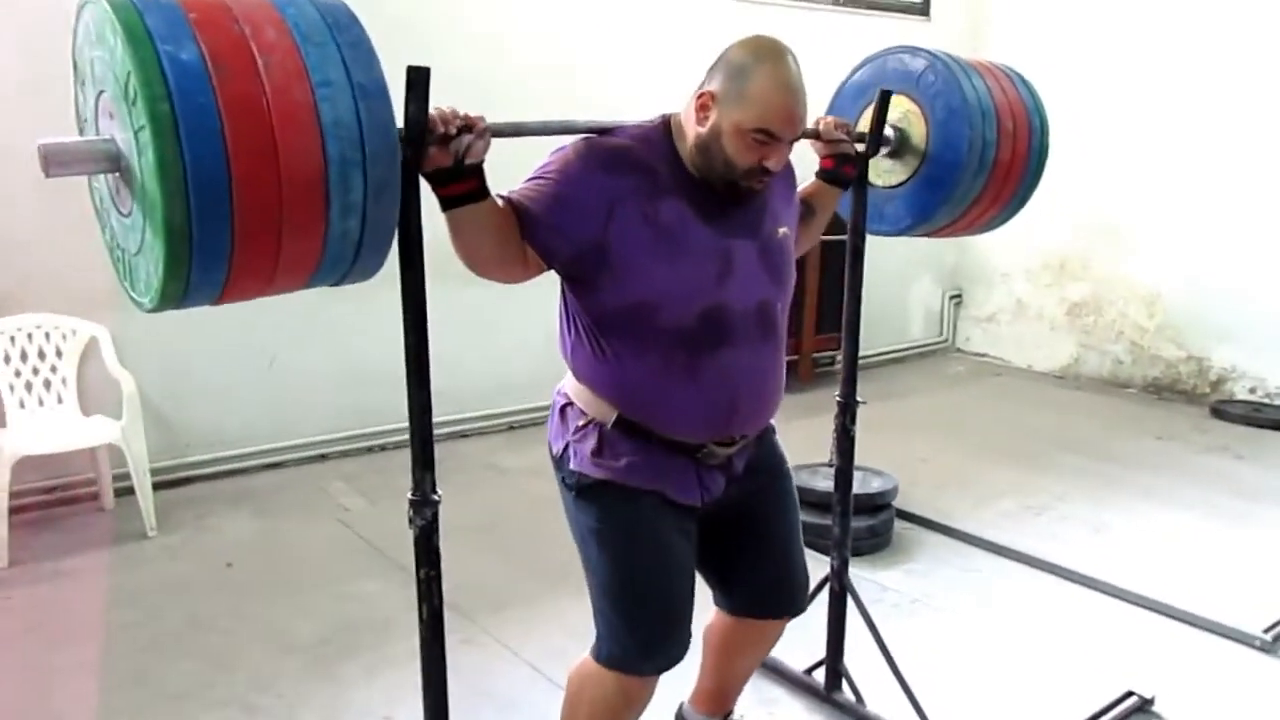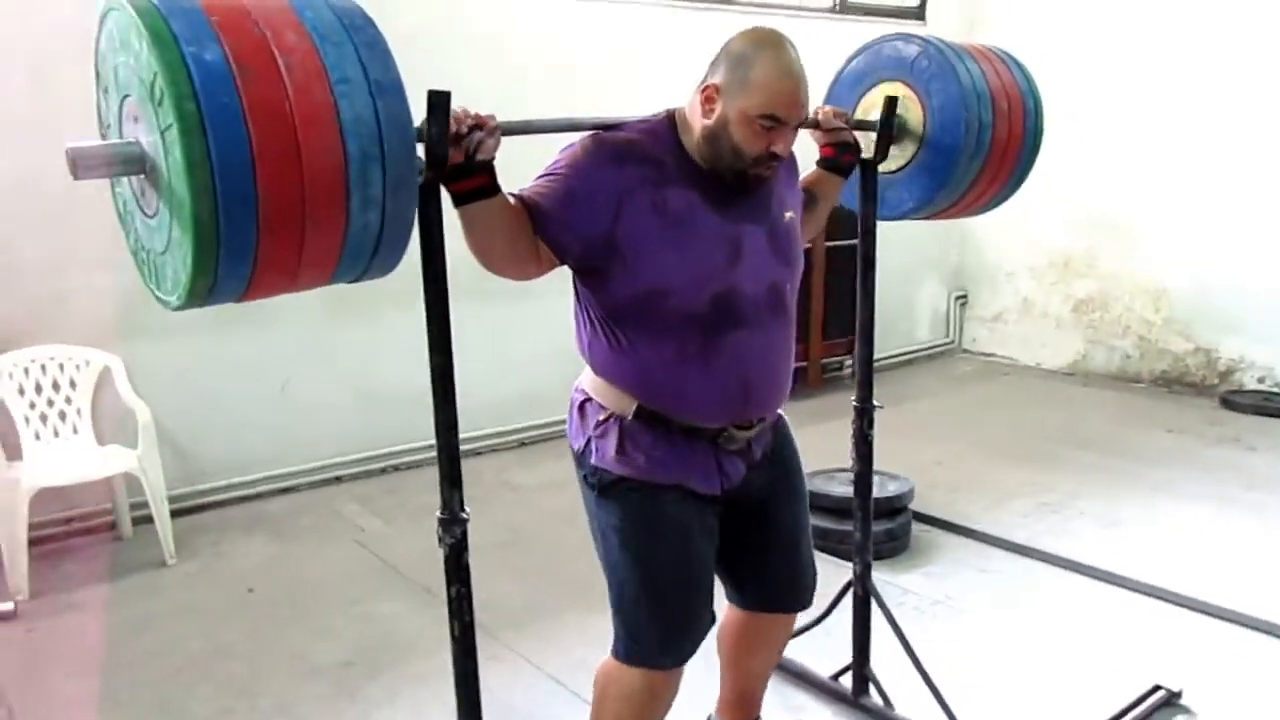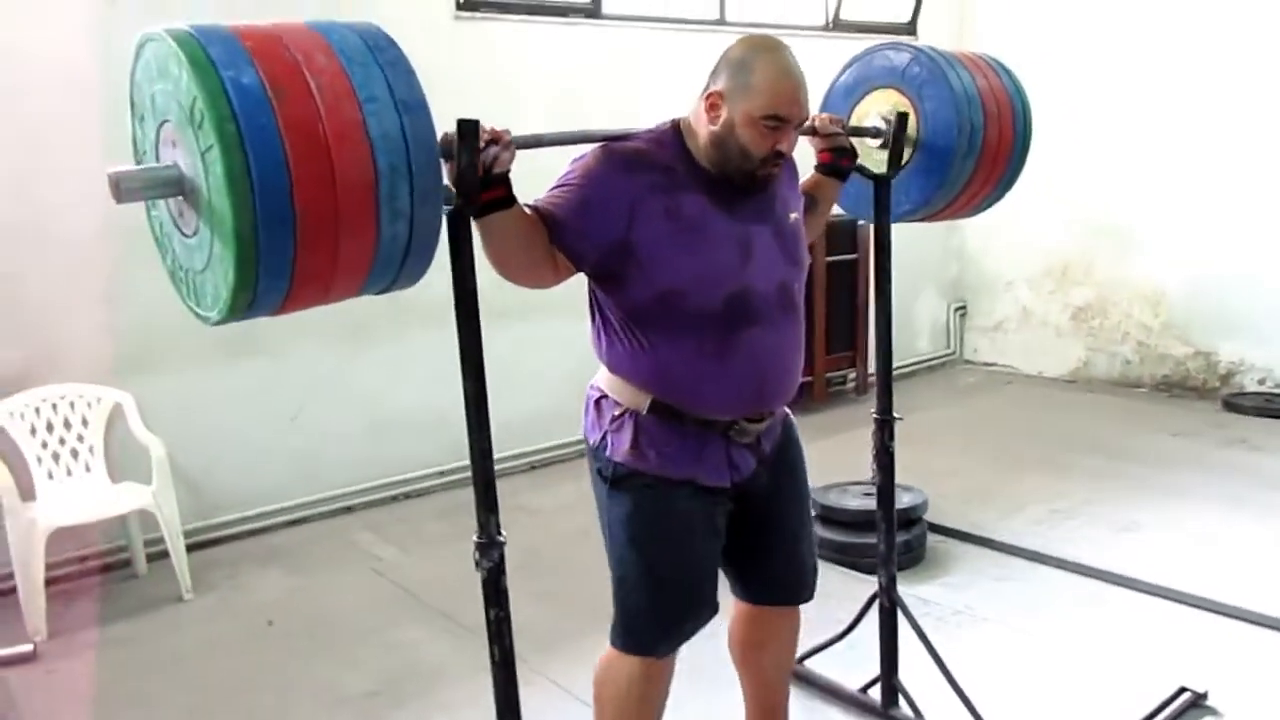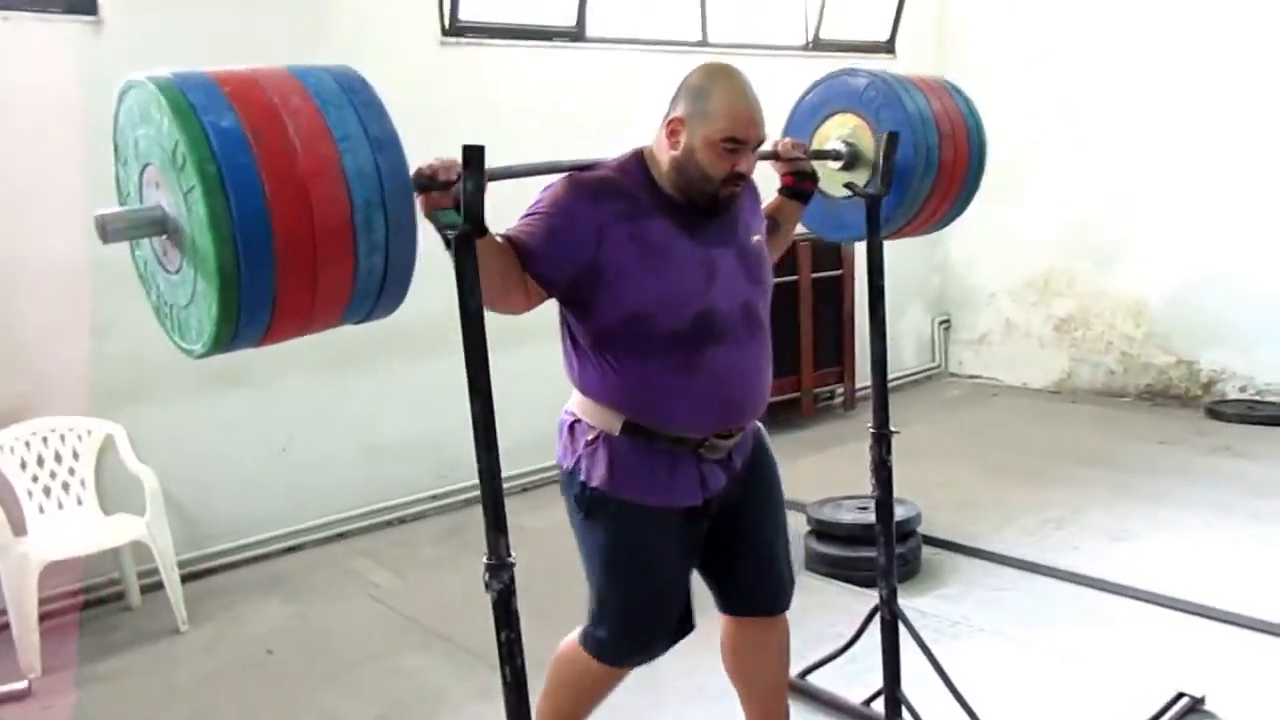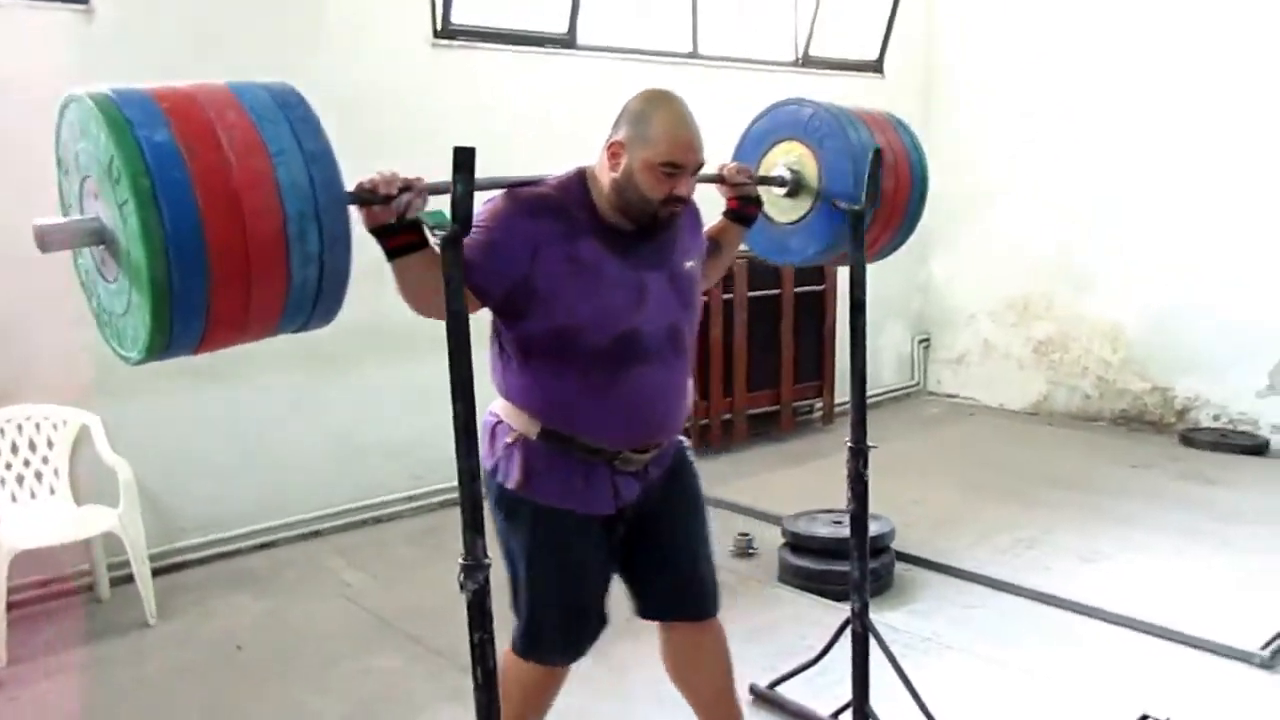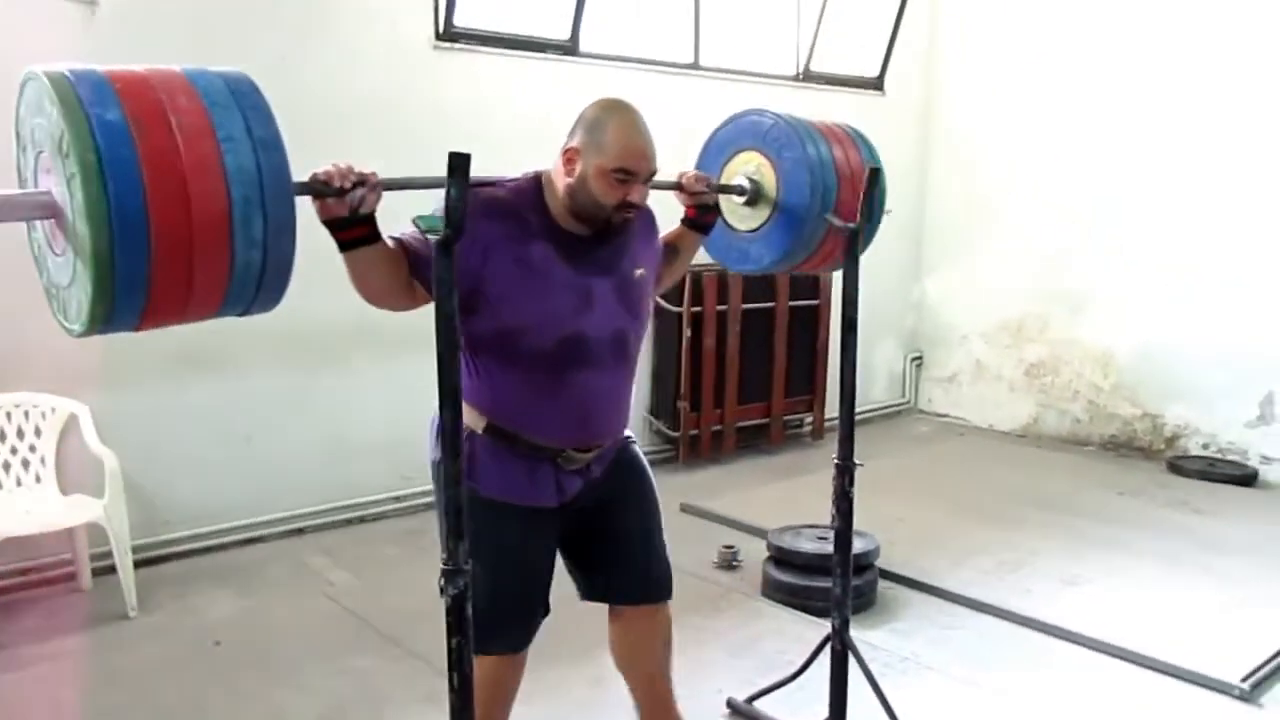
dt=0.2s
person 1, frame 1
left shoulder: (767, 178)
right shoulder: (606, 173)
right elbow: (508, 255)
left wrist: (835, 174)
right wrist: (459, 180)
left hip: (743, 450)
right hip: (625, 461)
left knee: (770, 600)
right knee: (640, 649)
person 1, frame 2
left shoulder: (769, 167)
right shoulder: (614, 168)
right elbow: (520, 252)
left wrist: (836, 164)
right wrist: (470, 179)
left hip: (757, 439)
right hip: (645, 454)
left knee: (778, 597)
right knee: (658, 642)
person 1, frame 3
left shoulder: (773, 172)
right shoulder: (626, 176)
right elbow: (537, 261)
left wrist: (834, 167)
right wrist: (489, 193)
left hip: (765, 436)
right hip: (657, 449)
left knee: (781, 594)
right knee: (655, 631)
person 1, frame 4
left shoulder: (736, 197)
right shoulder: (593, 205)
right elbow: (509, 287)
left wrist: (795, 191)
right wrist: (457, 223)
left hip: (737, 454)
right hip: (630, 467)
left knee: (764, 604)
right knee: (626, 638)
person 1, frame 5
left shoulder: (678, 218)
right shoulder: (531, 220)
right elbow: (444, 293)
left wrist: (739, 215)
right wrist: (399, 234)
left hip: (656, 463)
right hip: (551, 473)
left knee: (691, 610)
right knee: (551, 639)
person 1, frame 6
left shoulder: (634, 225)
right shoulder: (487, 220)
right elbow: (399, 286)
left wrist: (698, 222)
right wrist: (354, 227)
left hip: (604, 458)
right hip: (497, 468)
left knee: (644, 591)
right knee: (500, 633)
